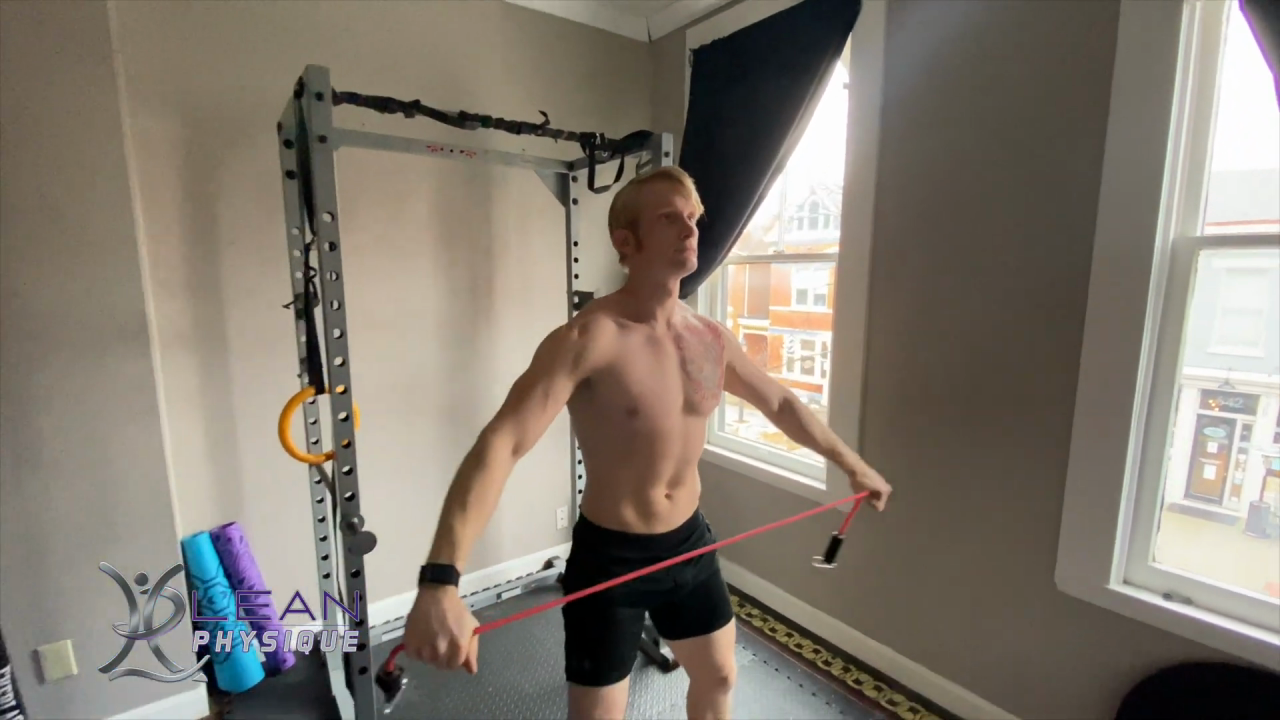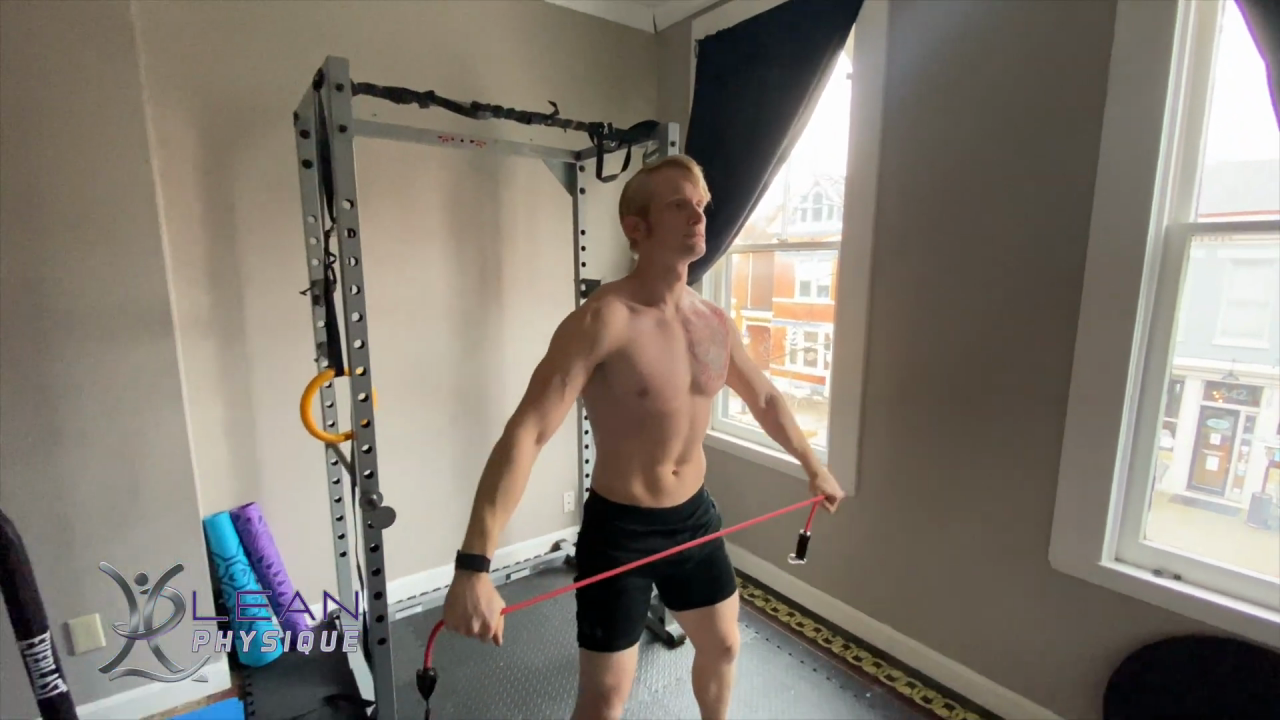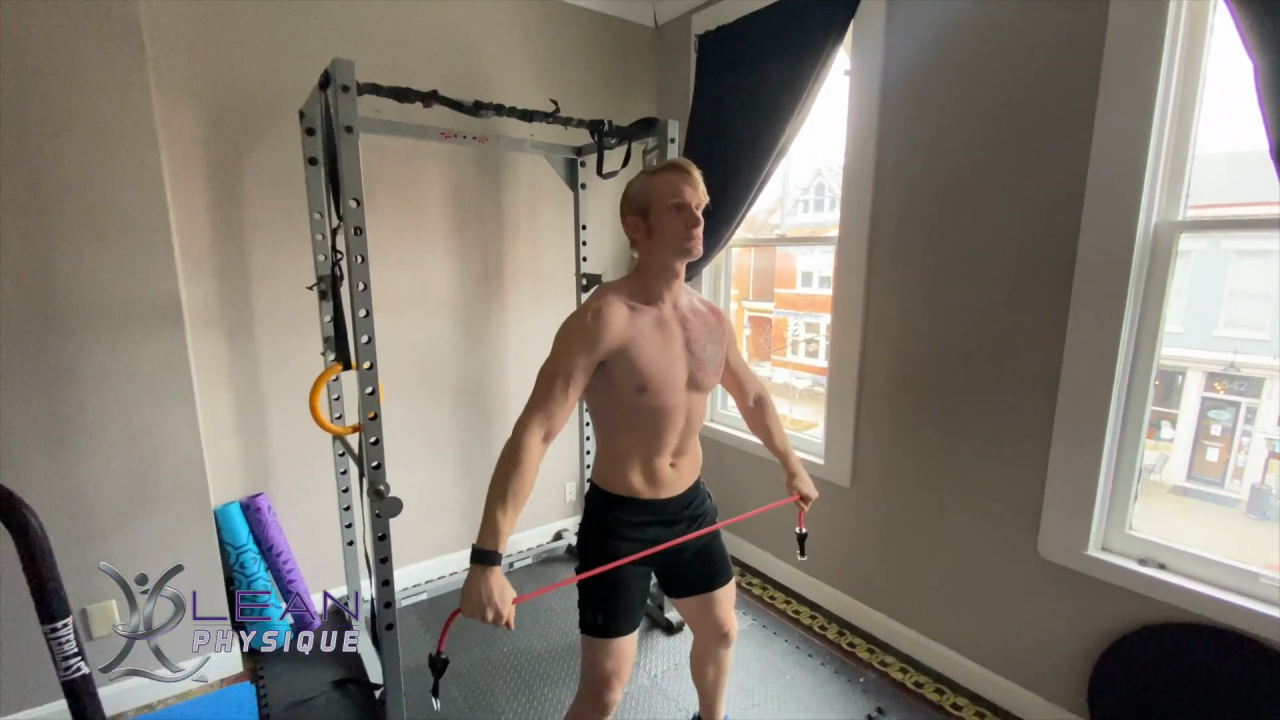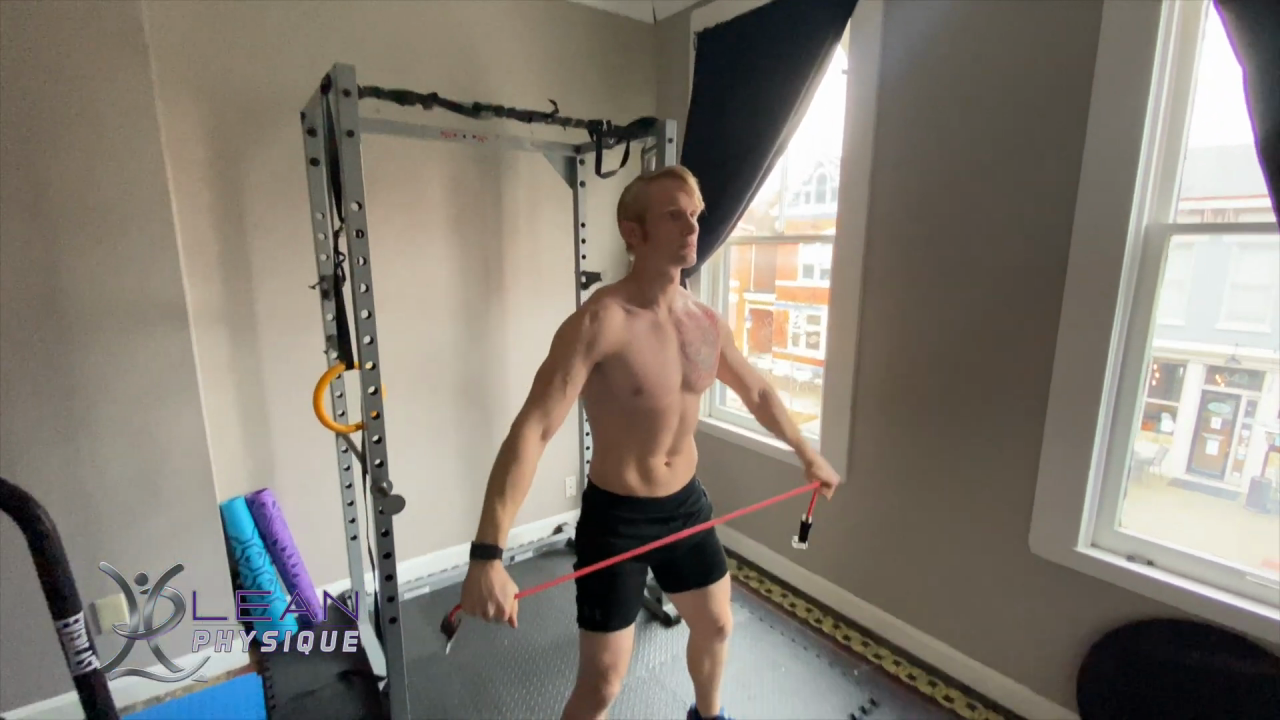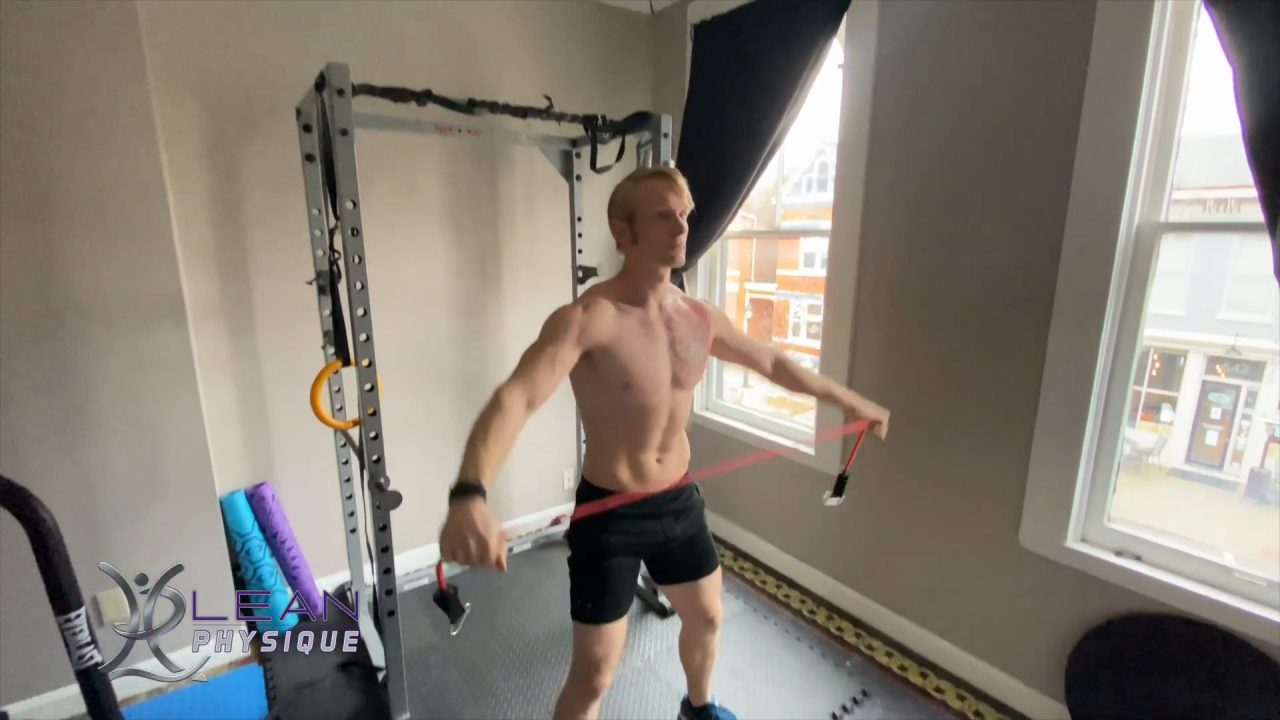
dt=0.2s
person 1, frame 1
left shoulder: (711, 339)
right shoulder: (587, 339)
left elbow: (782, 403)
right elbow: (500, 445)
left wrist: (853, 465)
right wrist: (439, 583)
left hip: (688, 544)
right hip: (609, 557)
person 1, frame 2
left shoulder: (715, 322)
right shoulder: (599, 322)
left elbow: (766, 399)
right elbow: (524, 436)
left wrist: (814, 467)
right wrist: (474, 568)
left hip: (695, 518)
right hip: (619, 530)
left knee: (723, 646)
person 1, frame 3
left shoulder: (712, 320)
right shoulder: (601, 320)
left elbow: (754, 399)
right elbow: (532, 435)
left wrist: (793, 467)
right wrist: (486, 561)
left hip: (691, 508)
right hip: (619, 521)
left knee: (720, 632)
person 1, frame 4
left shoulder: (707, 321)
right shoulder: (599, 323)
left elbow: (758, 391)
right elbow: (530, 432)
left wrist: (809, 456)
right wrist: (487, 556)
left hip: (687, 506)
right hip: (616, 518)
left knee: (716, 626)
person 1, frame 5
left shoulder: (699, 316)
right shoulder: (588, 318)
left elbow: (773, 362)
right elbow: (514, 398)
left wrist: (850, 401)
right wrist: (469, 494)
left hip: (678, 502)
right hip: (608, 515)
left knee: (706, 618)
right knee: (594, 672)
